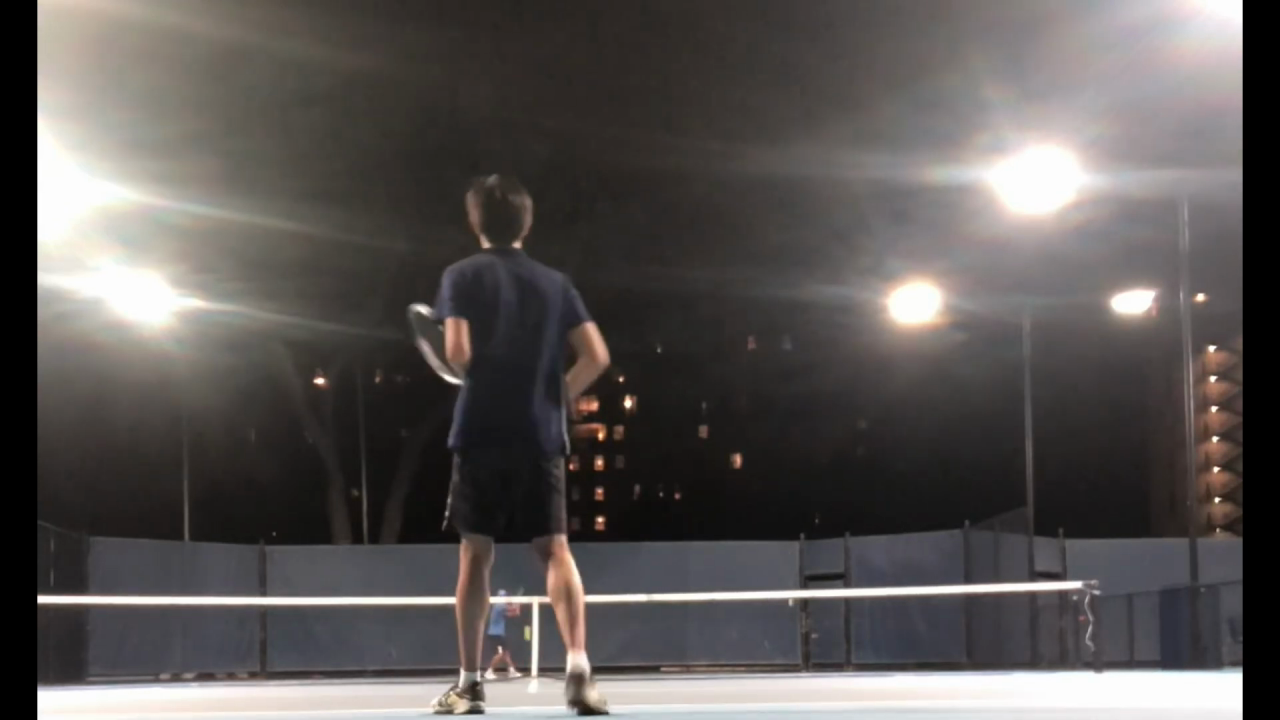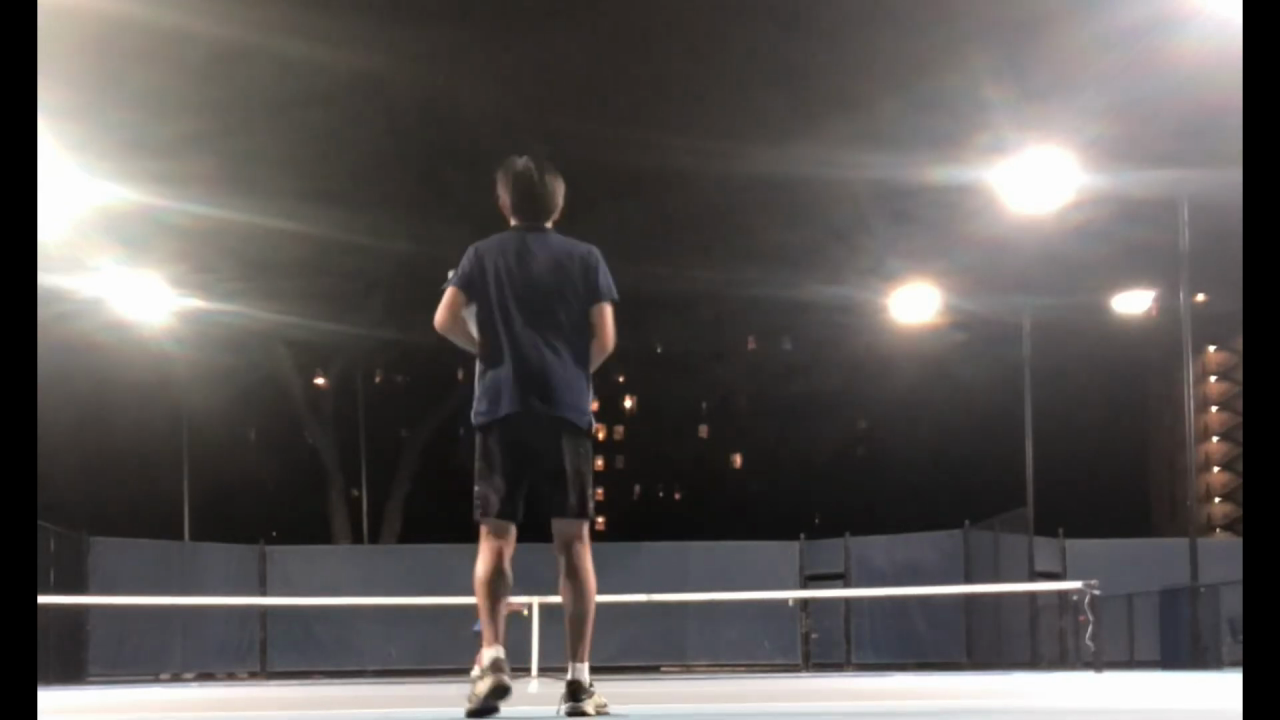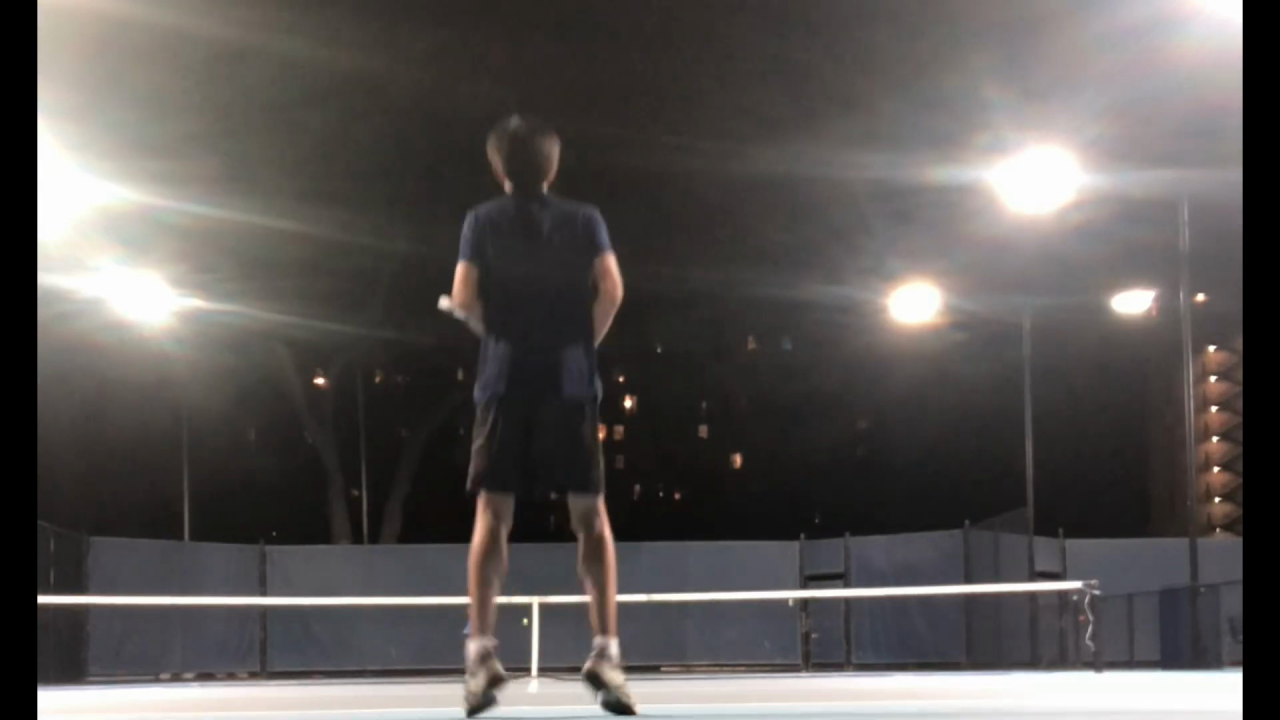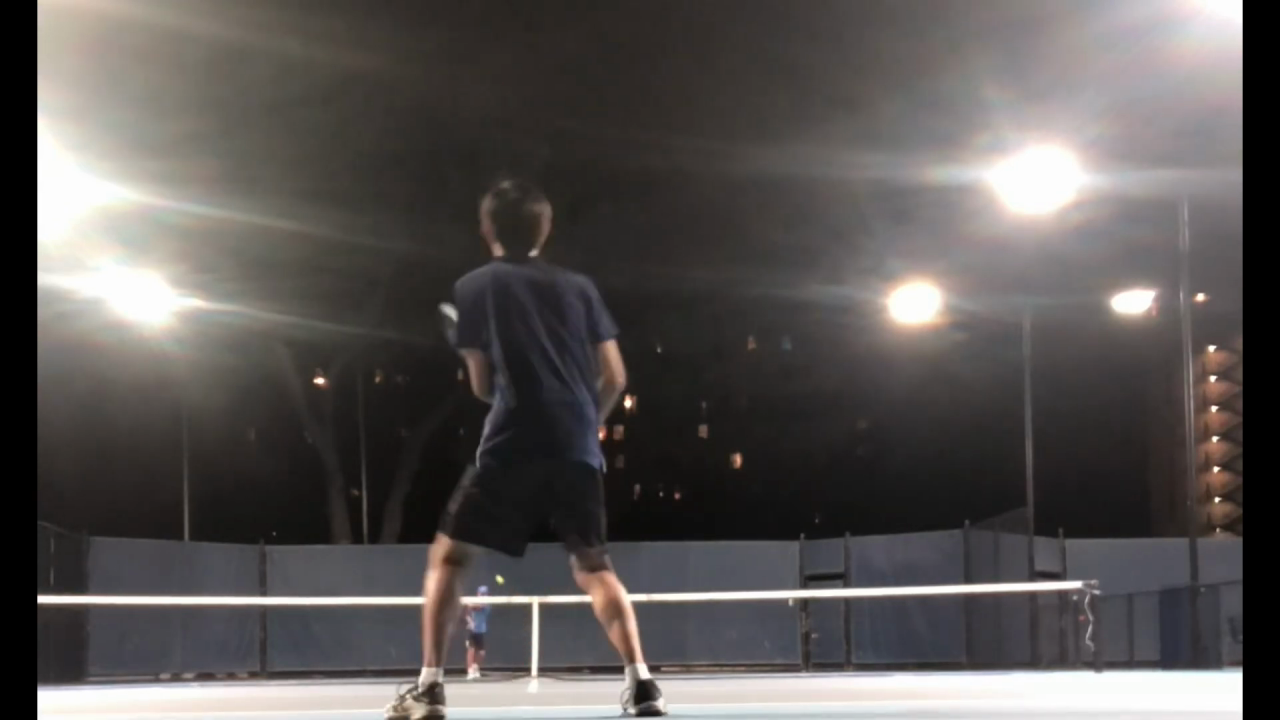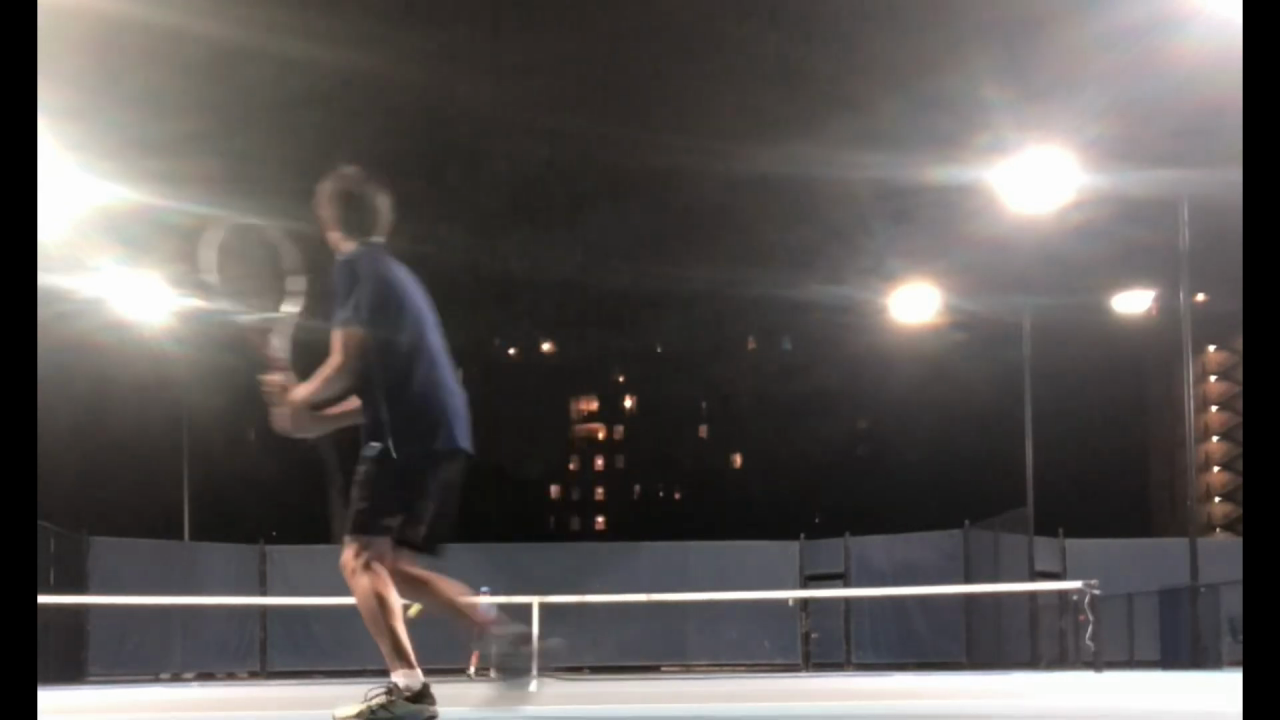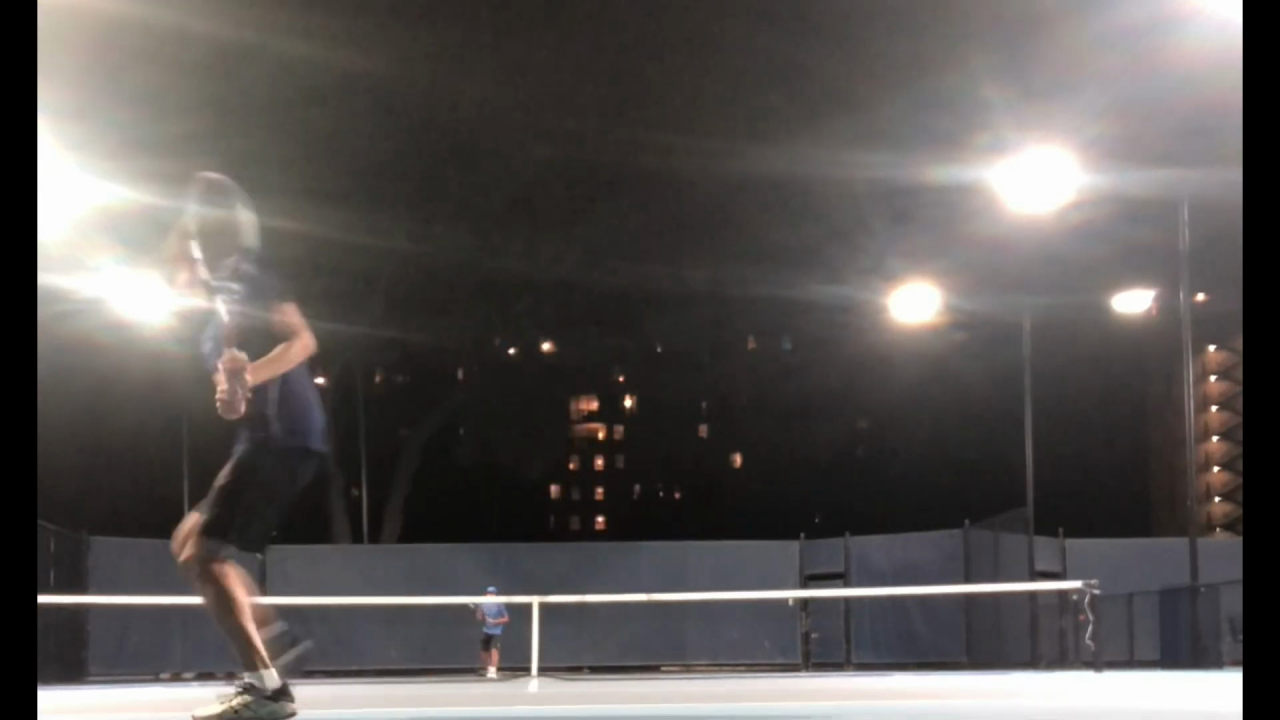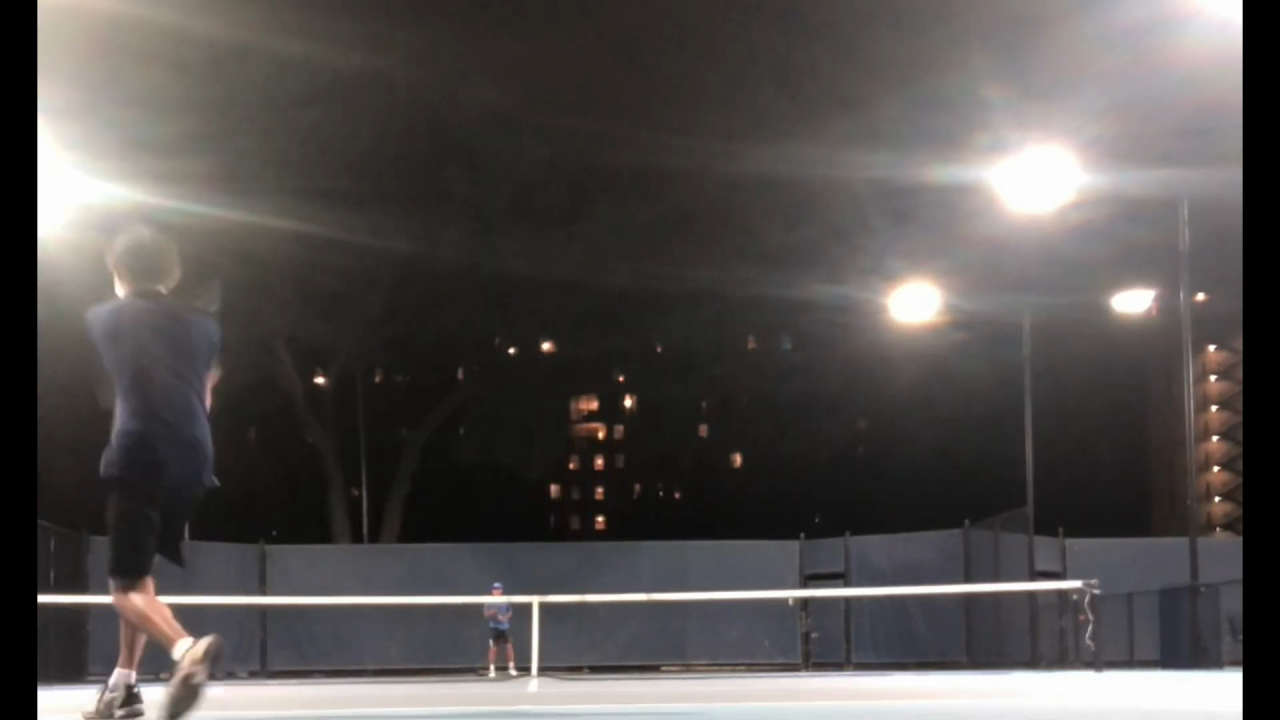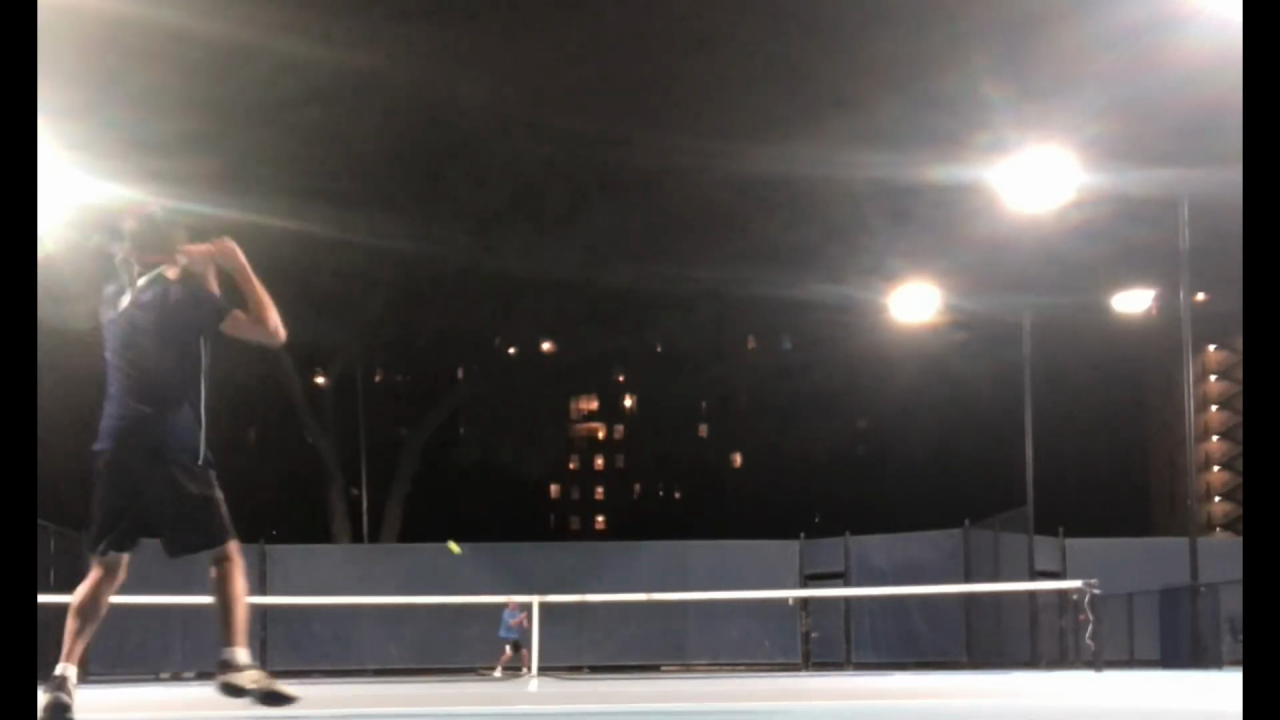
dt=0.4s
person 1, frame 1
left shoulder: (462, 274)
right shoulder: (556, 283)
left elbow: (457, 352)
right elbow: (597, 358)
left wrist: (477, 376)
left hip: (480, 435)
right hip: (538, 437)
left knee: (475, 556)
right knee: (556, 553)
right ankle: (577, 669)
person 1, frame 2
left shoulder: (481, 253)
right shoulder: (585, 256)
left elbow: (445, 322)
right elbow: (605, 339)
left hip: (501, 408)
right hip: (563, 409)
left knee: (494, 539)
right knee: (573, 540)
left ankle: (492, 663)
person 1, frame 3
left shoulder: (481, 220)
right shoulder: (585, 218)
left elbow: (462, 300)
right elbow: (611, 290)
right wrist: (584, 344)
left hip: (503, 383)
right hip: (568, 384)
left knee: (493, 517)
right knee: (589, 518)
left ankle: (483, 654)
right ankle: (604, 655)
person 1, frame 4
left shoulder: (477, 287)
right shoulder: (580, 287)
left elbow: (481, 383)
right elbow: (614, 377)
left hip: (511, 444)
right hip: (577, 447)
left knee: (449, 556)
right knee: (594, 569)
person 1, frame 5
left shoulder: (353, 265)
right shoulder: (400, 276)
left elbow: (345, 363)
left wrist: (300, 398)
right wrist: (322, 420)
left hip: (409, 435)
right hip: (445, 432)
left knee: (359, 560)
right knee: (396, 566)
right ankle: (498, 631)
person 1, frame 6
left shoulder: (243, 273)
right shoulder: (217, 325)
left elbow: (303, 340)
right elbow: (229, 389)
left wrist: (251, 376)
right wrist: (232, 393)
left hip: (284, 435)
right hip: (269, 438)
left knee: (200, 558)
right knee: (191, 539)
right ankle: (269, 637)
person 1, frame 7
left shoulder: (103, 319)
right shoulder: (188, 327)
left hip: (137, 461)
right hip: (194, 465)
left knee: (128, 590)
right knee: (136, 574)
left ankle: (188, 649)
person 1, frame 8
left shoulder: (114, 301)
right shoulder: (190, 295)
right elbow: (272, 333)
right wrist: (238, 262)
left hip: (117, 446)
right hip: (176, 449)
left knee: (106, 570)
right knee: (228, 556)
right ankle: (237, 663)
